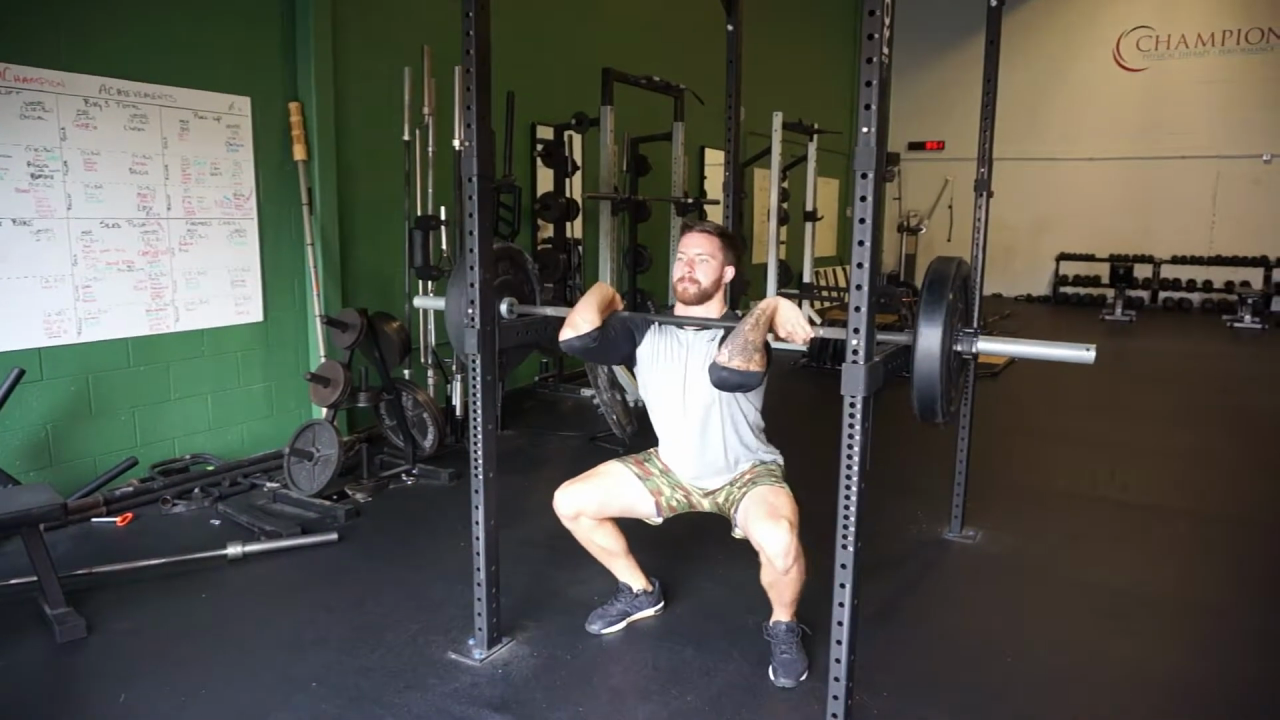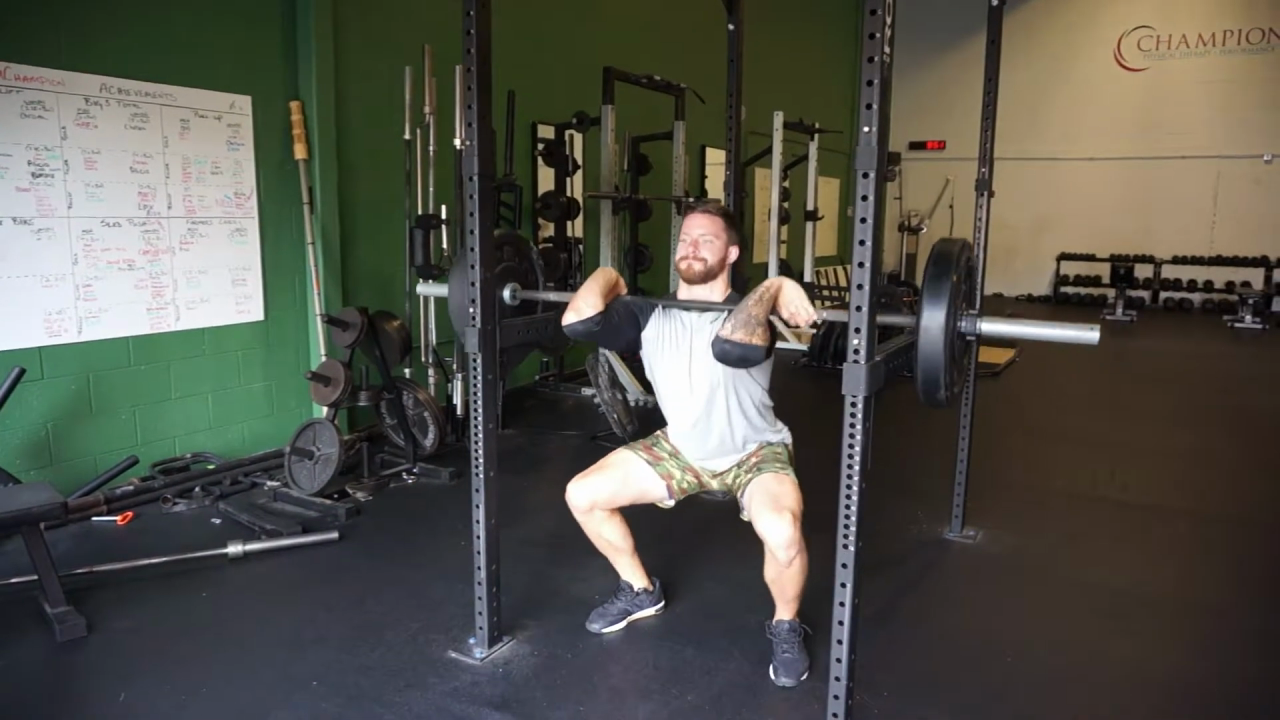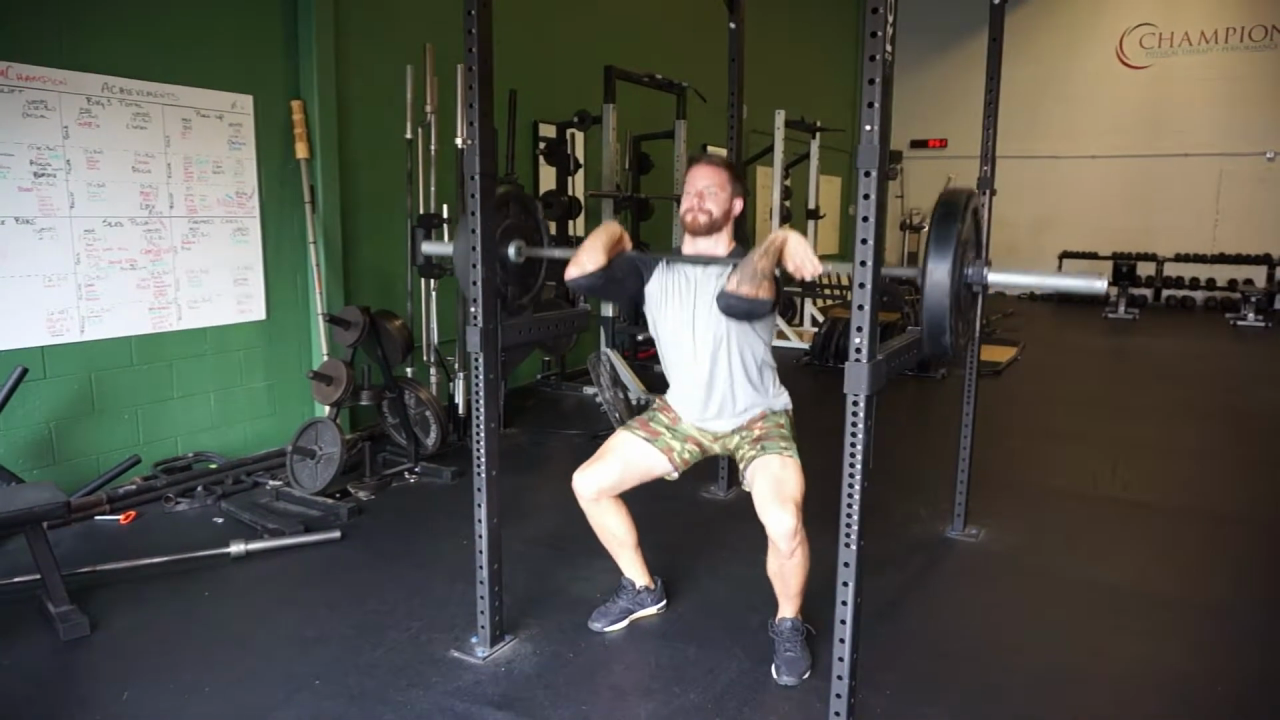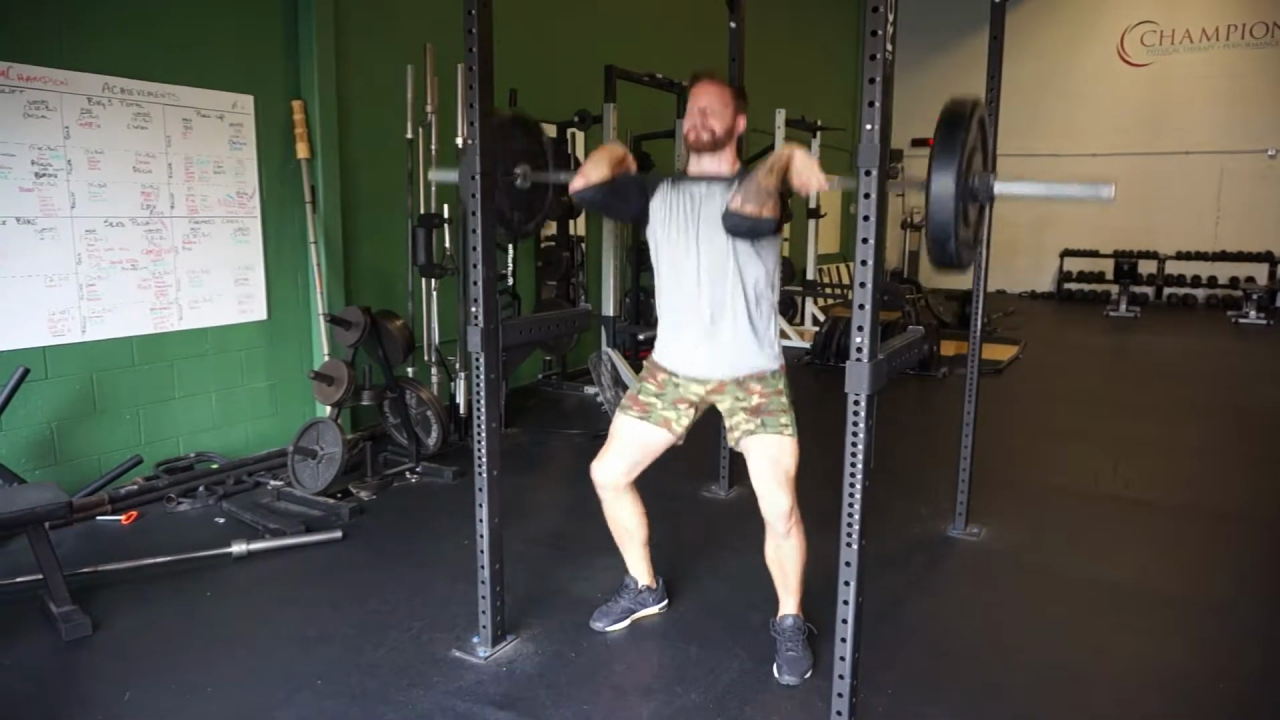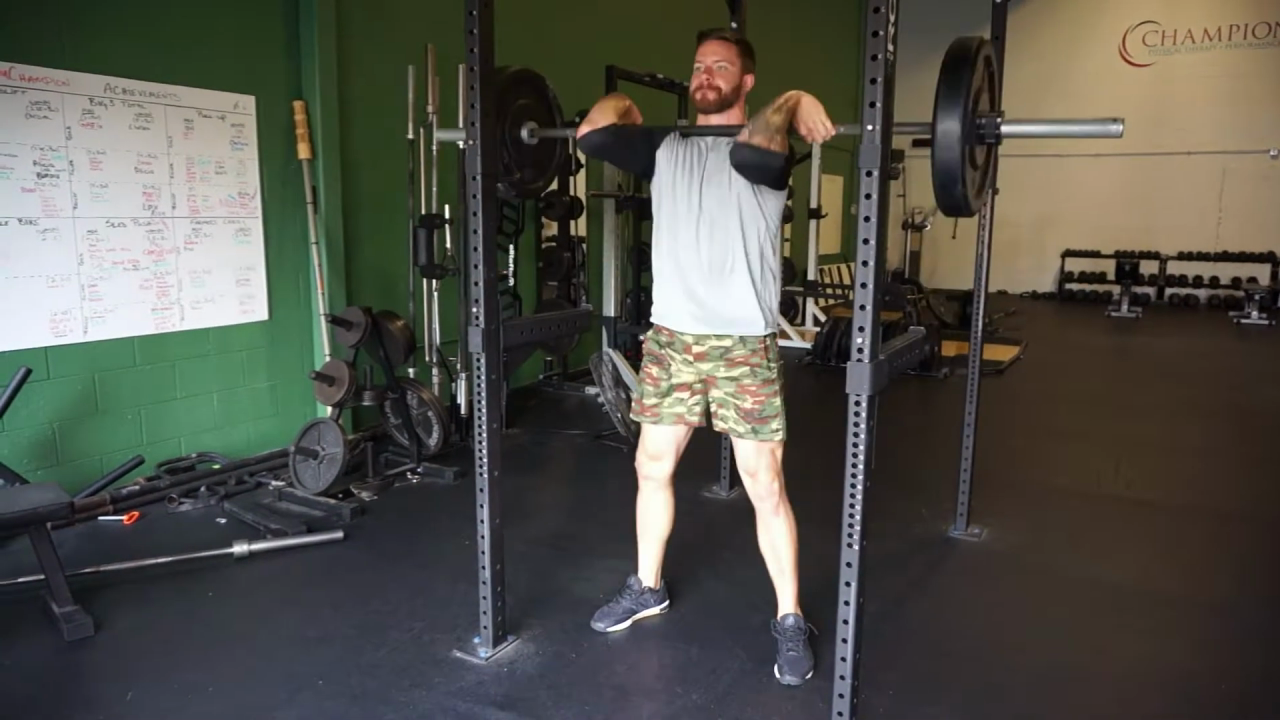
dt=0.2s
person 1, frame 1
left shoulder: (741, 336)
right shoulder: (645, 333)
left elbow: (729, 375)
right elbow: (575, 339)
left wrist: (770, 309)
right wrist: (603, 292)
left hip: (745, 472)
right hip: (673, 468)
left knee: (778, 540)
right knee: (569, 502)
left ankle: (783, 629)
right ankle: (640, 591)
person 1, frame 2
left shoulder: (746, 314)
right shoulder: (650, 314)
left elbow: (732, 347)
right elbow: (579, 323)
left wrist: (774, 289)
right wrist: (606, 275)
left hip: (754, 449)
right hip: (681, 446)
left knee: (782, 533)
right knee: (582, 495)
left ankle: (786, 627)
right ankle: (641, 591)
person 1, frame 3
left shoulder: (752, 267)
right shoulder: (653, 269)
left elbow: (736, 300)
right elbow: (581, 278)
left wrist: (779, 243)
right wrist: (610, 233)
left hip: (754, 416)
right hip: (681, 412)
left knee: (784, 525)
right knee: (589, 483)
left ankle: (788, 625)
right ankle: (643, 589)
person 1, frame 4
left shoulder: (756, 186)
right shoulder: (657, 191)
left elbow: (744, 218)
right elbow: (585, 192)
left wrist: (786, 160)
right wrist: (613, 153)
left hip: (750, 372)
right hip: (672, 366)
left knee: (779, 505)
right knee: (608, 475)
left ankle: (790, 622)
right ankle: (644, 587)
person 1, frame 5
left shoulder: (766, 148)
right shoulder: (665, 145)
left elbow: (752, 153)
right elbow: (592, 138)
left wrist: (792, 104)
right wrist: (621, 103)
left hip: (742, 342)
right hip: (669, 336)
left knee: (764, 486)
right knee: (653, 468)
left ankle: (790, 621)
right ankle: (648, 589)
